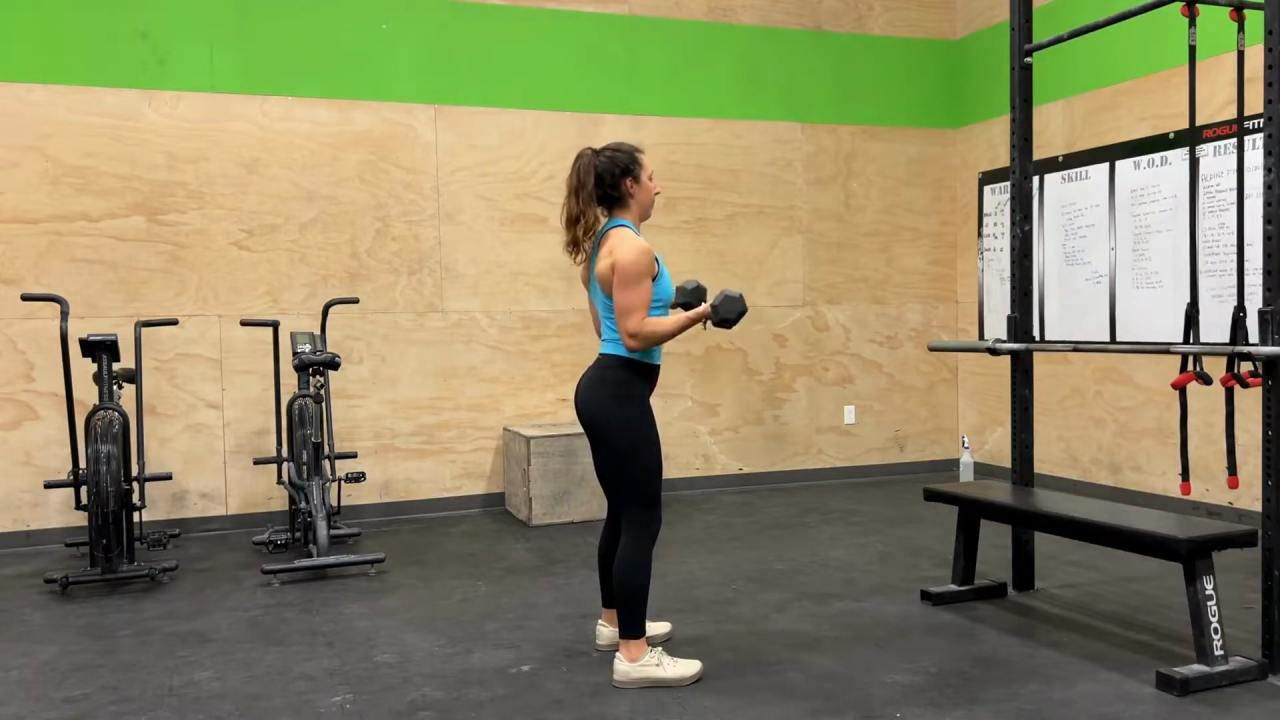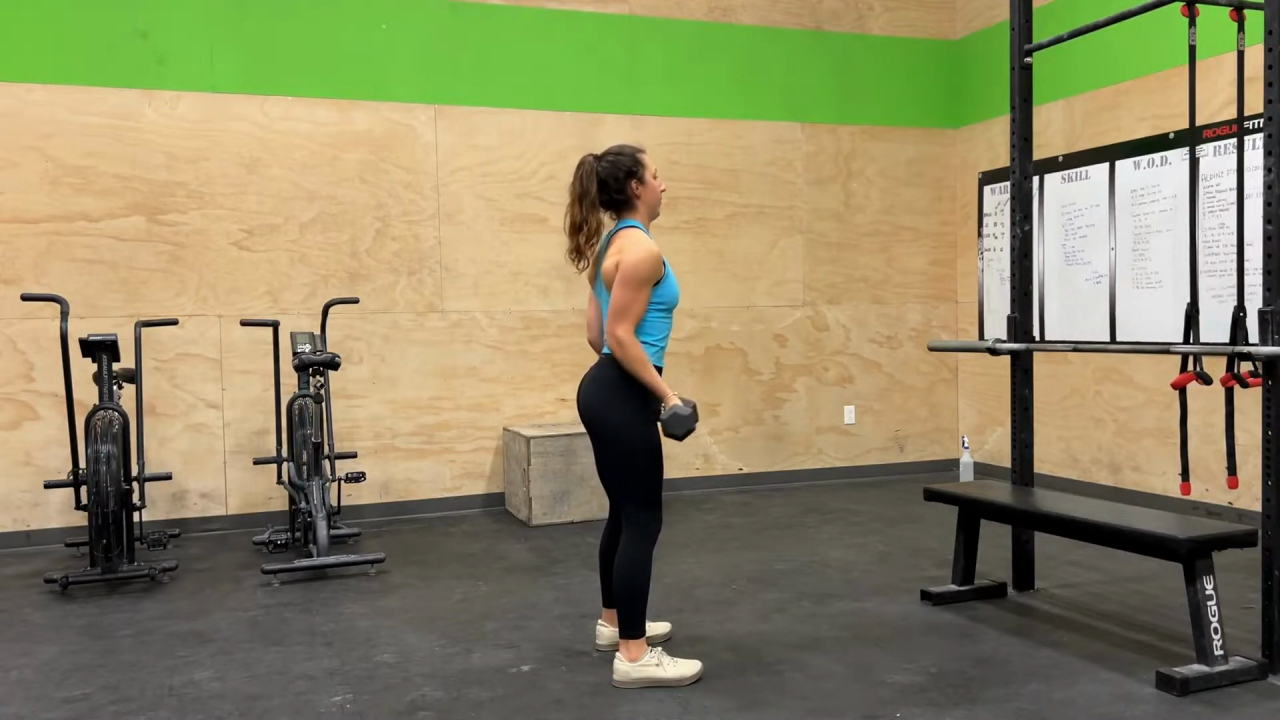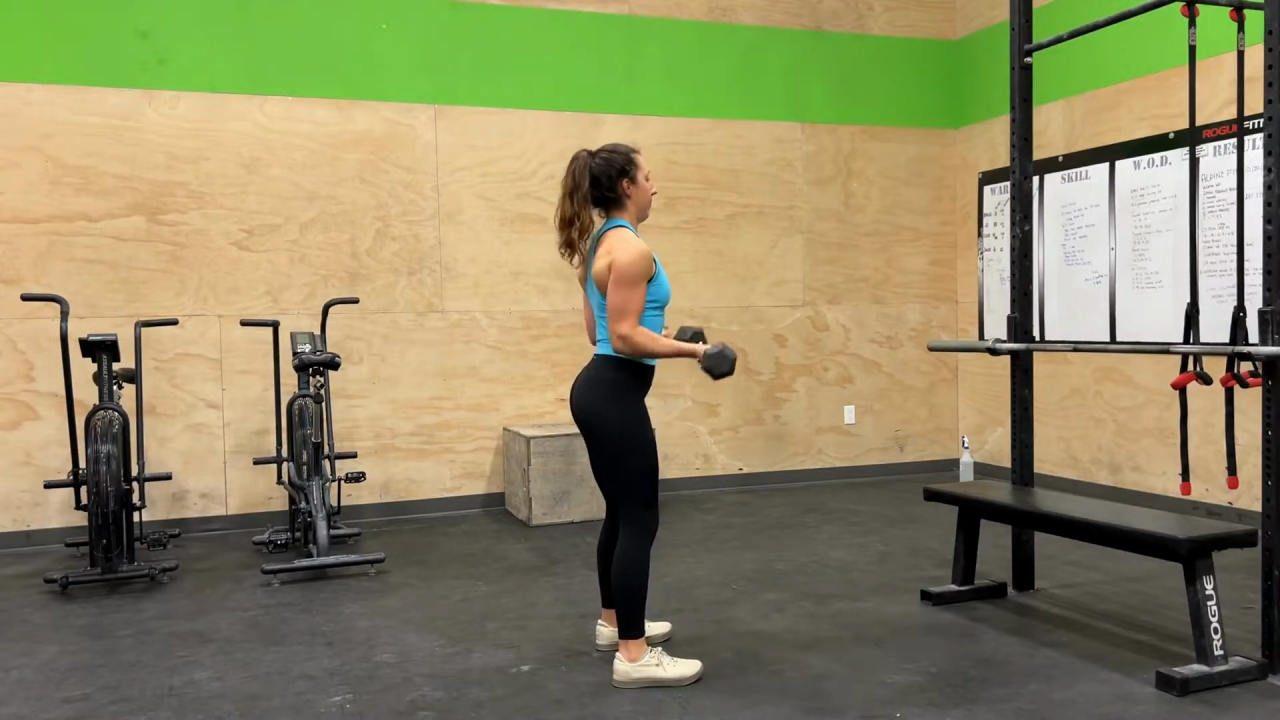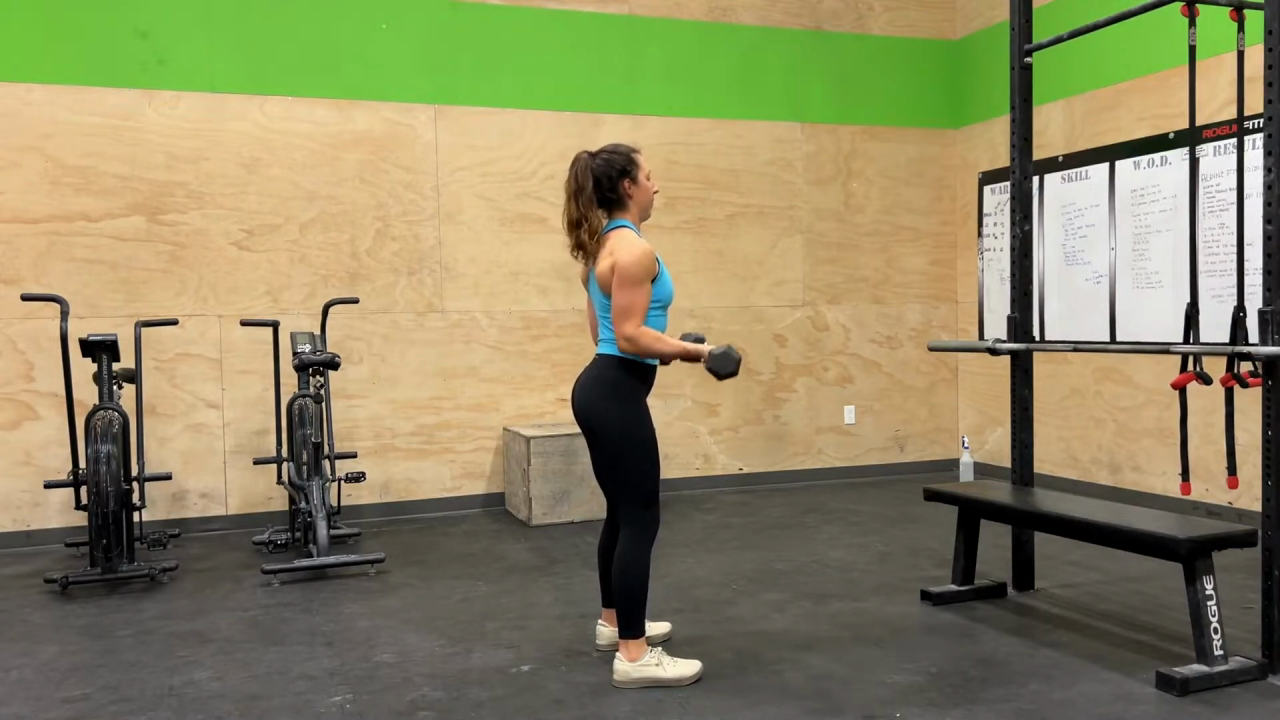
dt=0.5s
person 1, frame 1
left shoulder: (603, 243)
right shoulder: (631, 246)
right elbow: (634, 333)
left wrist: (668, 307)
right wrist: (698, 313)
left hip: (603, 387)
right hip: (620, 393)
left knee: (623, 513)
right knee: (641, 520)
left ankle: (614, 622)
right ankle: (635, 657)
person 1, frame 2
left shoulder: (611, 245)
right shoulder: (641, 249)
right elbow: (621, 337)
right wrist: (665, 393)
left hip: (603, 389)
right hip: (621, 398)
left knee: (624, 513)
right knee: (642, 521)
left ankle: (613, 622)
right ankle: (634, 655)
person 1, frame 3
left shoulder: (600, 244)
right shoulder: (629, 248)
right elbow: (625, 337)
left wrist: (664, 334)
right wrist: (690, 348)
left hip: (598, 387)
right hip: (615, 394)
left knee: (620, 513)
right knee: (640, 521)
left ankle: (613, 622)
right ankle: (633, 656)
person 1, frame 4
left shoulder: (603, 244)
right shoulder: (632, 248)
right elbow: (630, 336)
left wrist: (669, 344)
right wrist: (693, 350)
left hip: (600, 387)
right hip: (617, 394)
left knee: (622, 513)
right knee: (640, 520)
left ankle: (613, 621)
right ankle: (633, 656)
